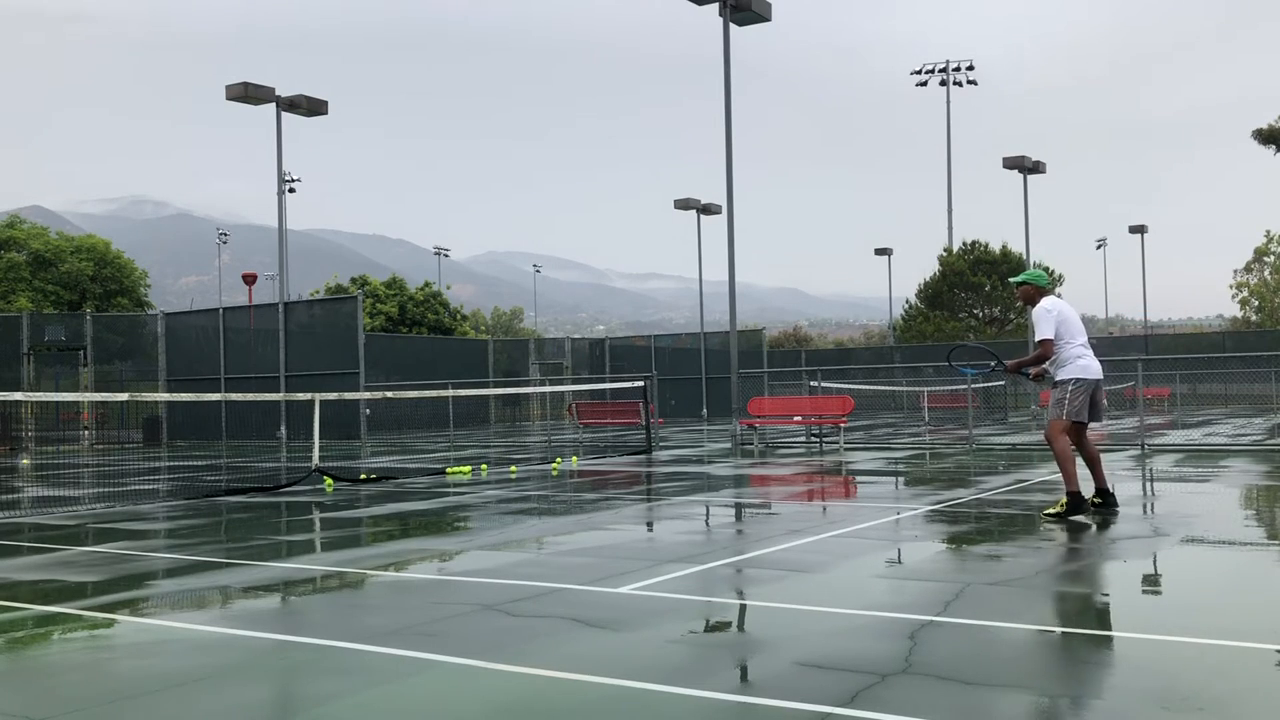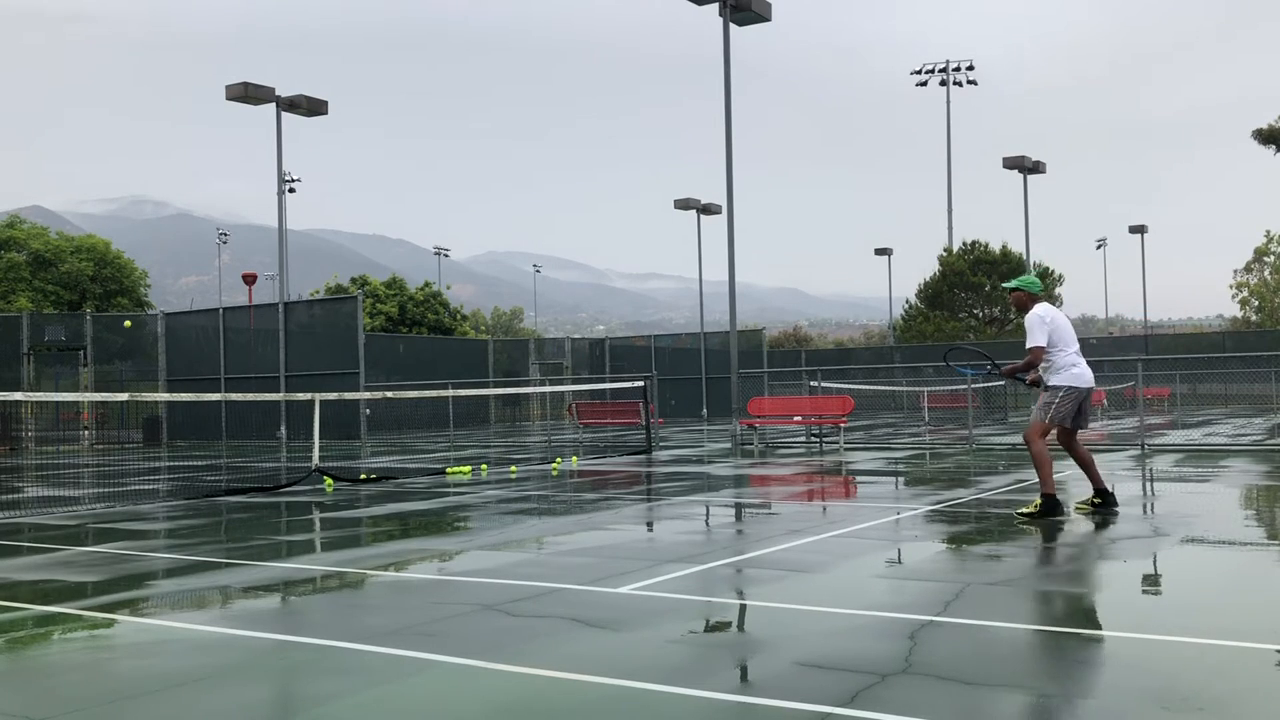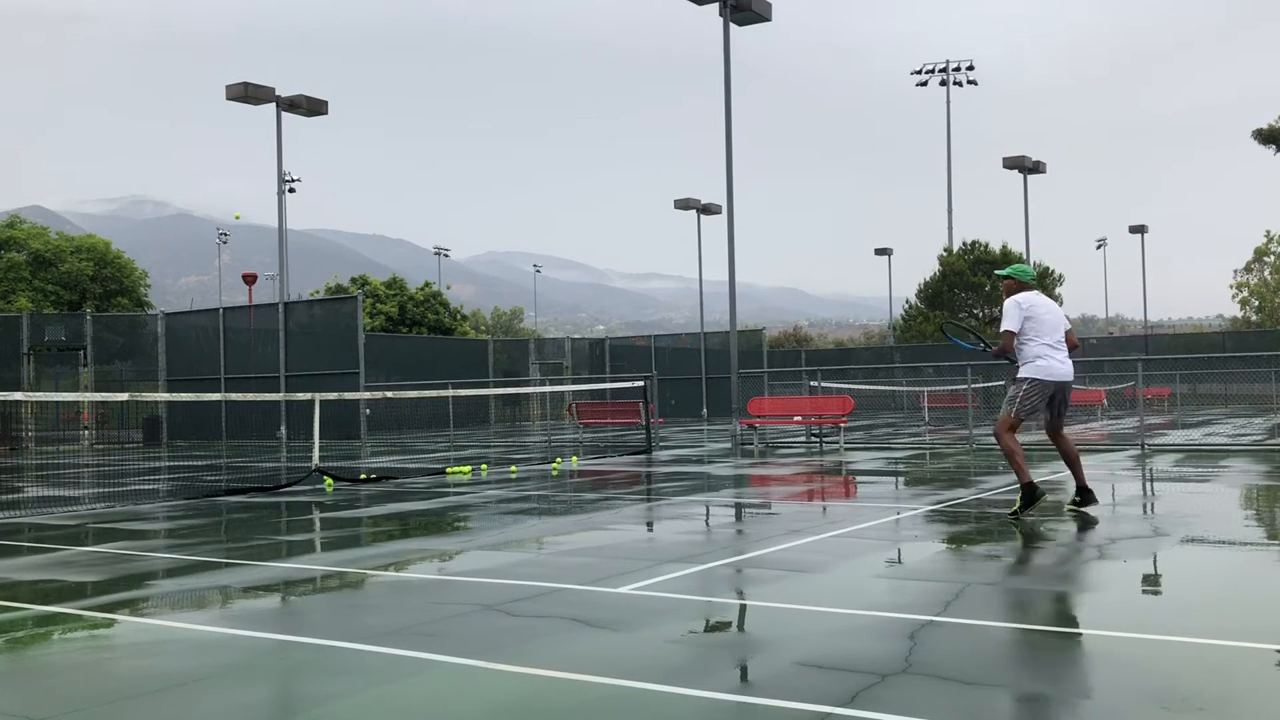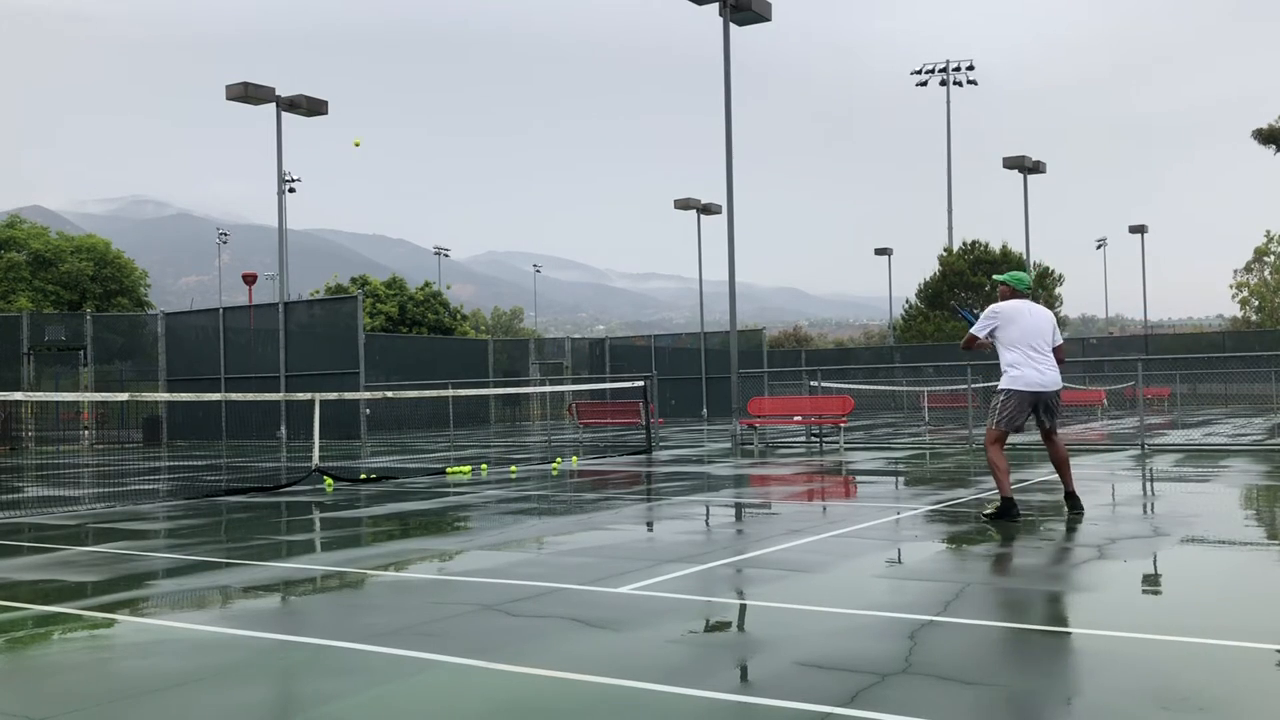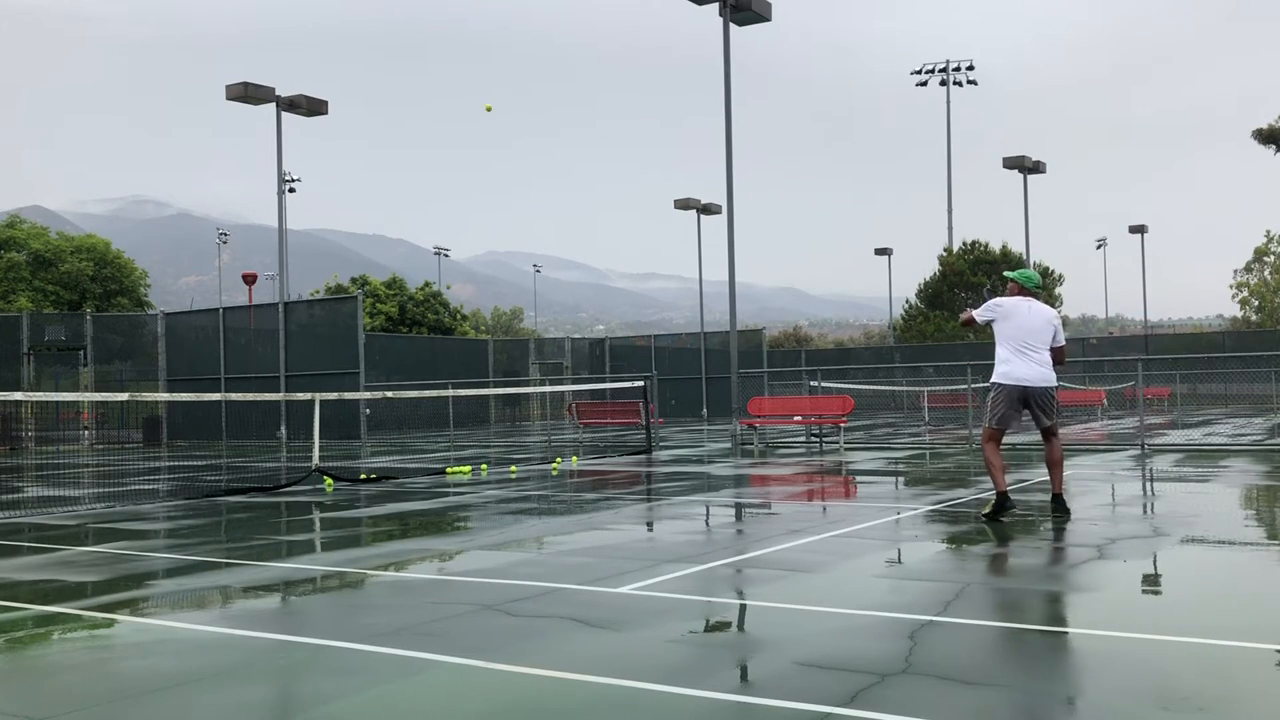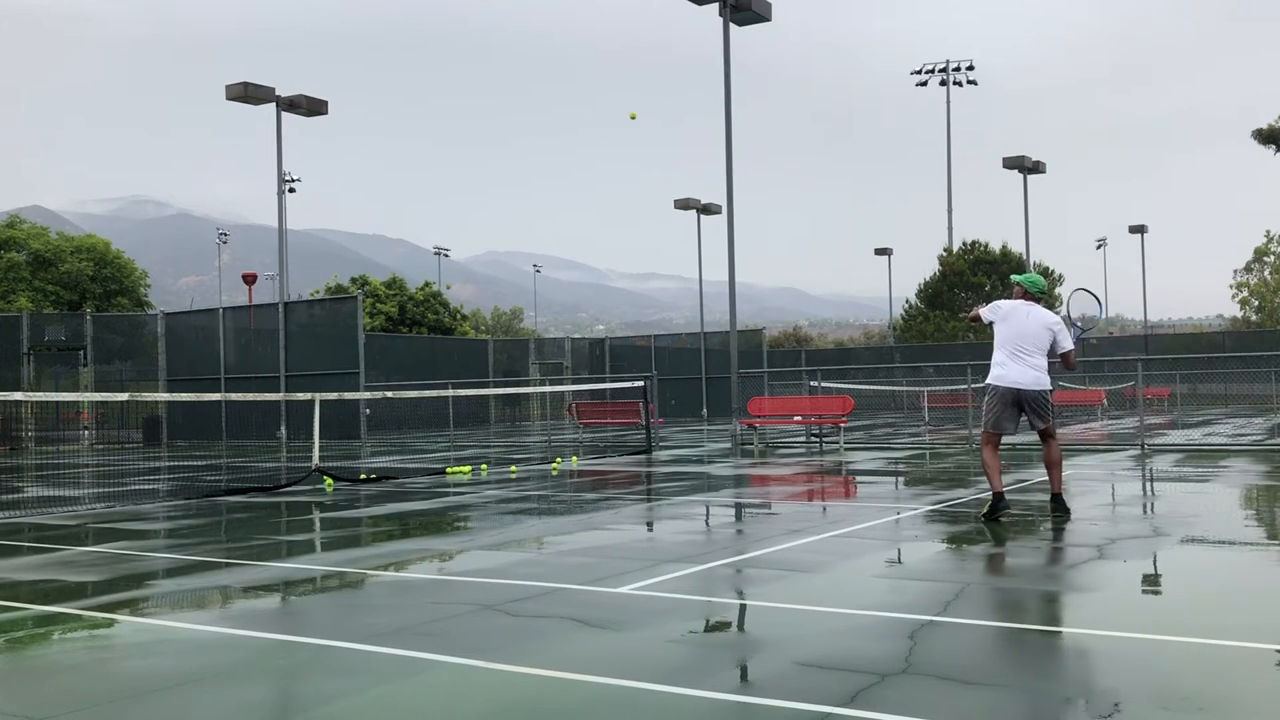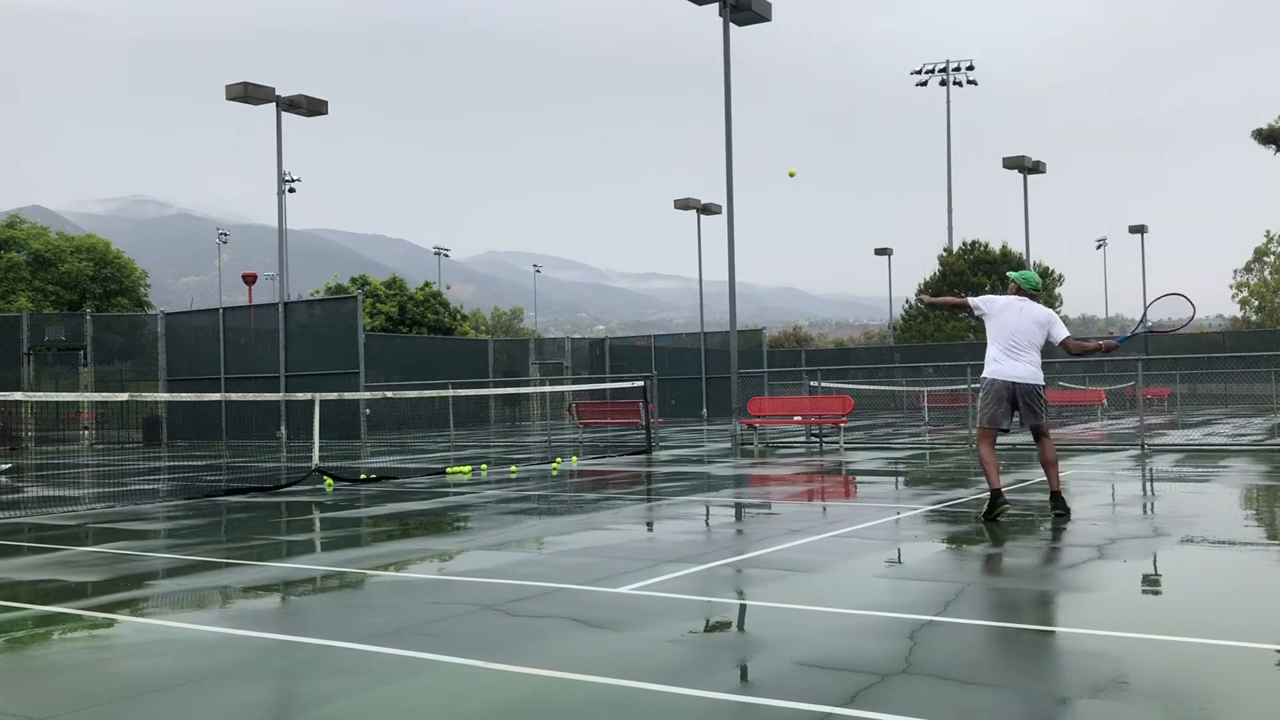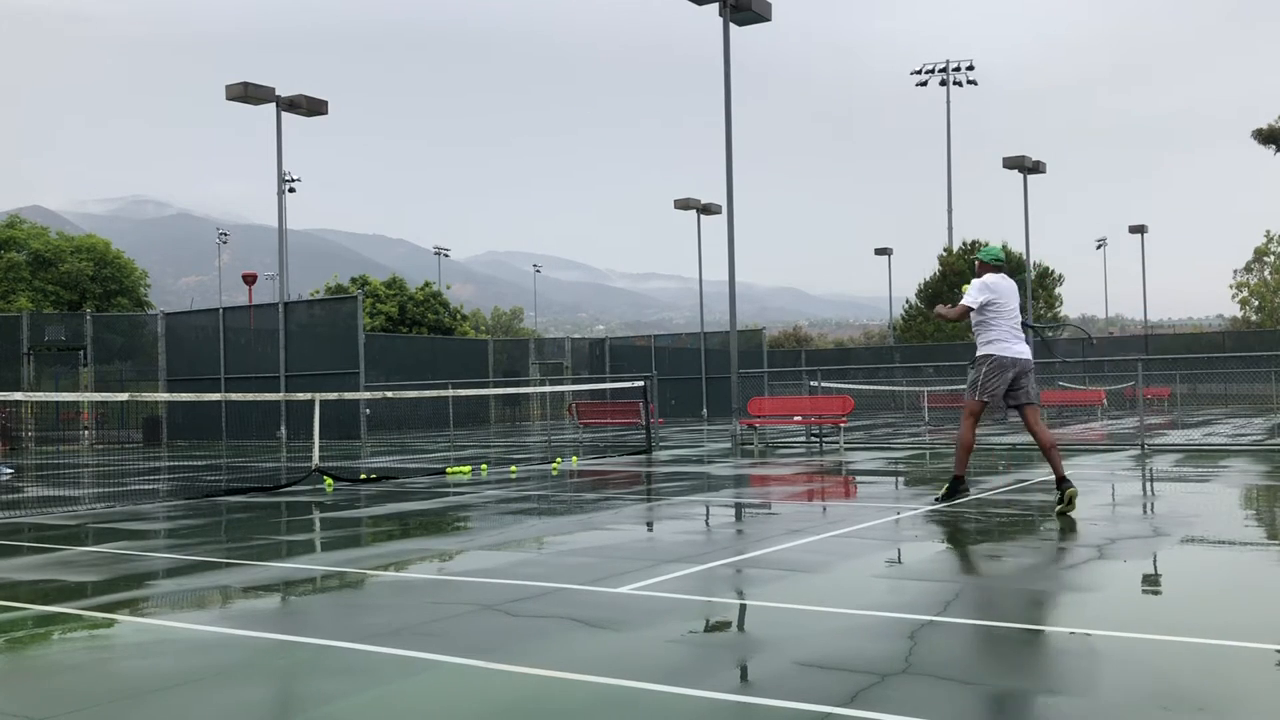
dt=0.2s
person 1, frame 1
left shoulder: (1042, 308)
right shoulder: (1058, 304)
left elbow: (1045, 351)
left wrist: (1019, 364)
right wrist: (1046, 369)
left hip: (1075, 376)
right hip: (1090, 373)
left knee: (1055, 433)
right knee: (1077, 435)
left ankle: (1074, 498)
right ankle: (1104, 495)
person 1, frame 2
left shoulder: (1035, 316)
right shoulder: (1052, 313)
left elbow: (1034, 360)
left wrist: (1012, 370)
right wrist: (1040, 375)
left hip: (1065, 384)
right hip: (1082, 381)
left knee: (1033, 436)
right knee: (1068, 441)
left ankle: (1049, 500)
right ankle: (1103, 495)
person 1, frame 3
left shoulder: (1015, 301)
right shoulder: (1050, 304)
left elbow: (1005, 347)
right elbow: (1073, 342)
left wrist: (999, 351)
left hip: (1036, 376)
right hip: (1063, 375)
left knee: (1004, 430)
right knee: (1056, 433)
left ankle: (1029, 489)
right ankle: (1083, 492)
person 1, frame 4
left shoulder: (998, 311)
right shoulder: (1046, 314)
left elbow: (966, 344)
right elbow: (1059, 356)
left wrist: (983, 343)
left hip: (1017, 386)
right hip: (1050, 385)
left knee: (993, 443)
right knee: (1050, 438)
left ankle: (1007, 503)
right ankle: (1072, 498)
person 1, frame 5
left shoulder: (999, 305)
right shoulder: (1051, 314)
left elbow: (965, 320)
right elbow: (1059, 358)
left wrist: (969, 313)
left hip: (1006, 382)
right hip: (1043, 382)
left knee: (990, 442)
right knee: (1051, 437)
left ankle: (1002, 497)
right ankle: (1058, 499)
person 1, frame 6
left shoulder: (1001, 307)
right shoulder: (1053, 320)
left elbow: (975, 316)
right elbow: (1070, 363)
left wrist: (977, 310)
left hip: (1000, 384)
right hip: (1036, 386)
left knee: (988, 446)
right knee: (1049, 439)
left ankle: (998, 498)
right ankle: (1057, 499)
person 1, frame 7
left shoulder: (993, 302)
right shoulder: (1047, 315)
left elbow: (957, 302)
right elbow: (1073, 348)
left wrist: (930, 300)
right wrist: (1102, 346)
left hip: (997, 379)
right hip: (1030, 381)
left knee: (986, 443)
right knee: (1043, 440)
left ankle: (997, 496)
right ankle: (1057, 499)
person 1, frame 8
left shoulder: (984, 282)
right shoulder: (1009, 283)
left elbow: (955, 315)
left wrist: (939, 311)
left hip: (996, 358)
right hip: (1021, 359)
left knee: (969, 418)
right knee: (1035, 425)
left ankle: (958, 482)
right ankle: (1063, 484)
